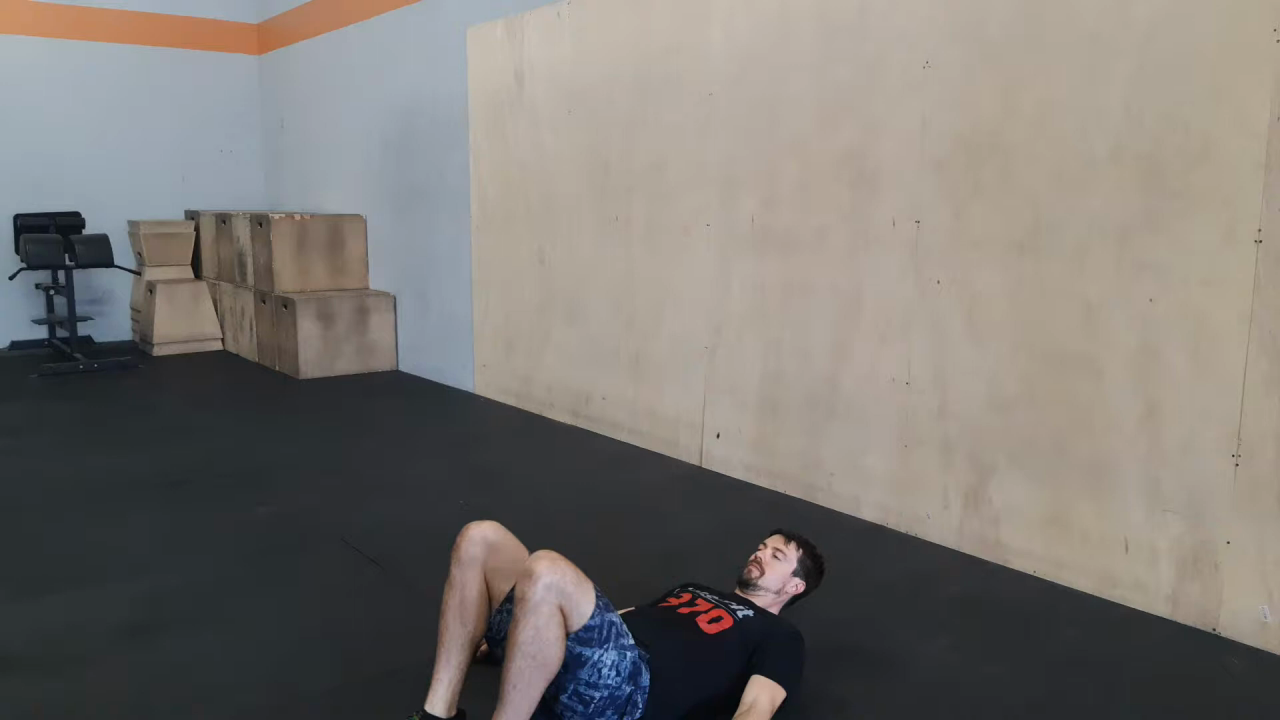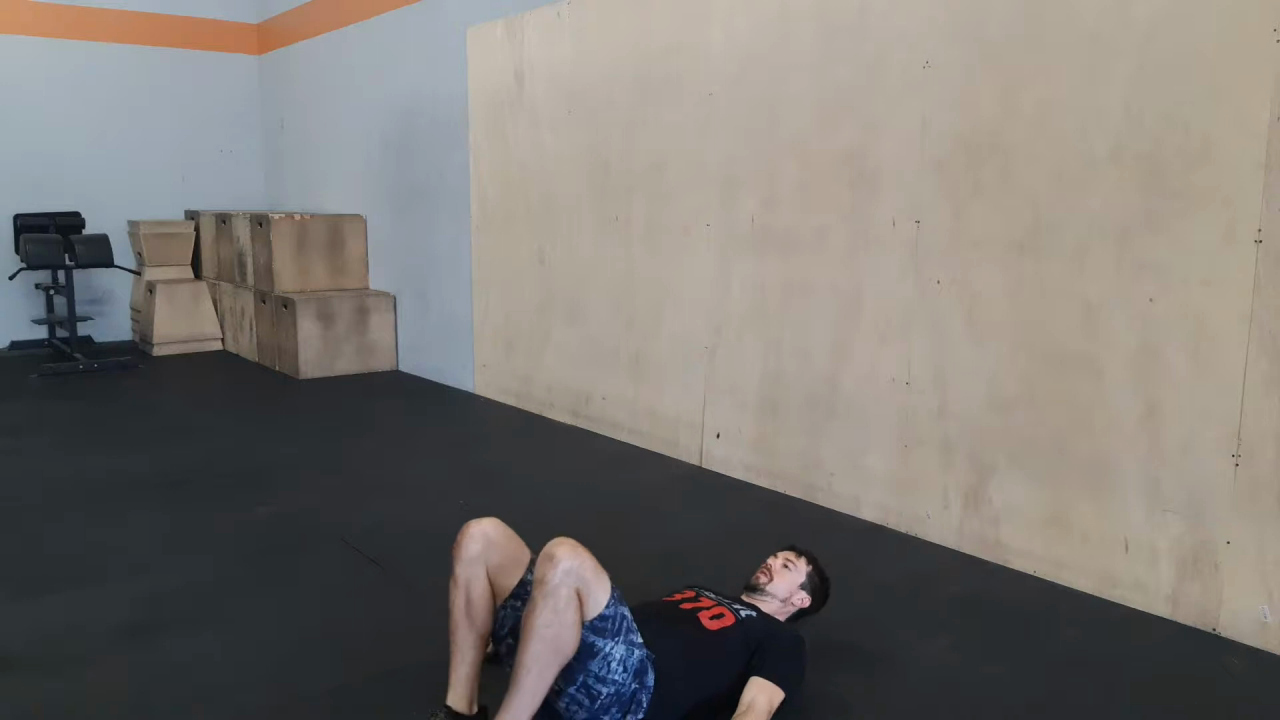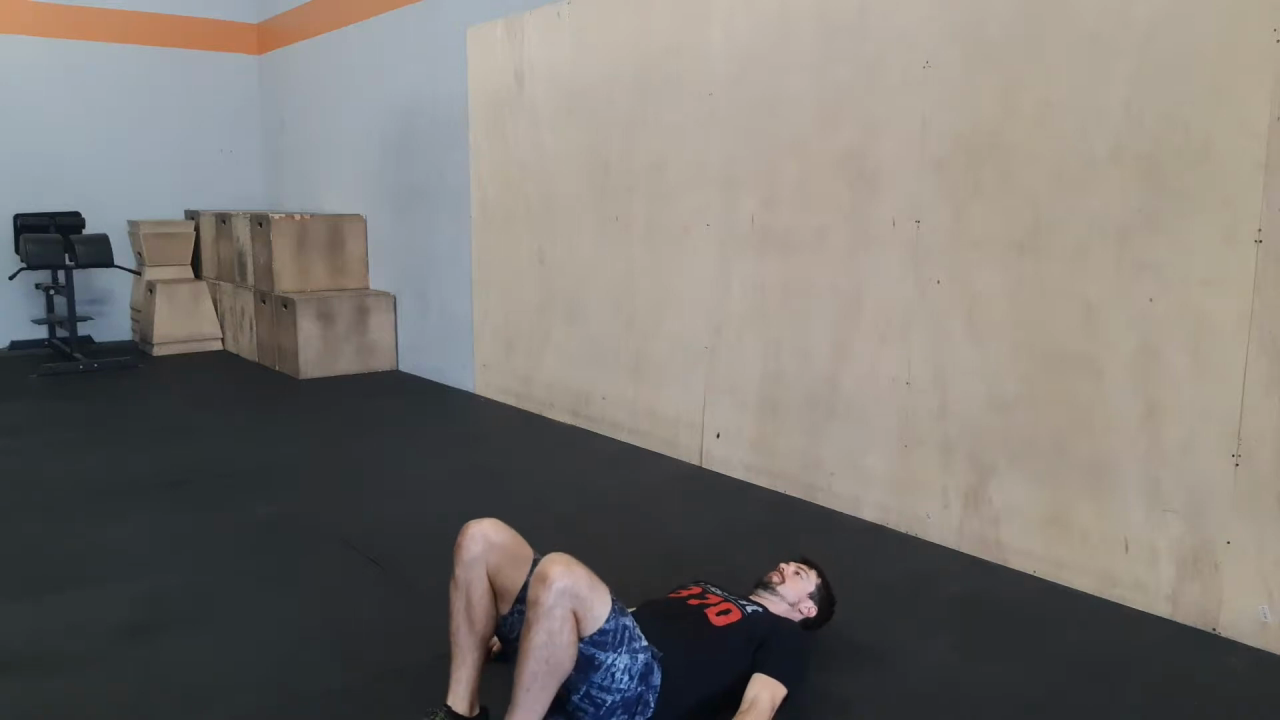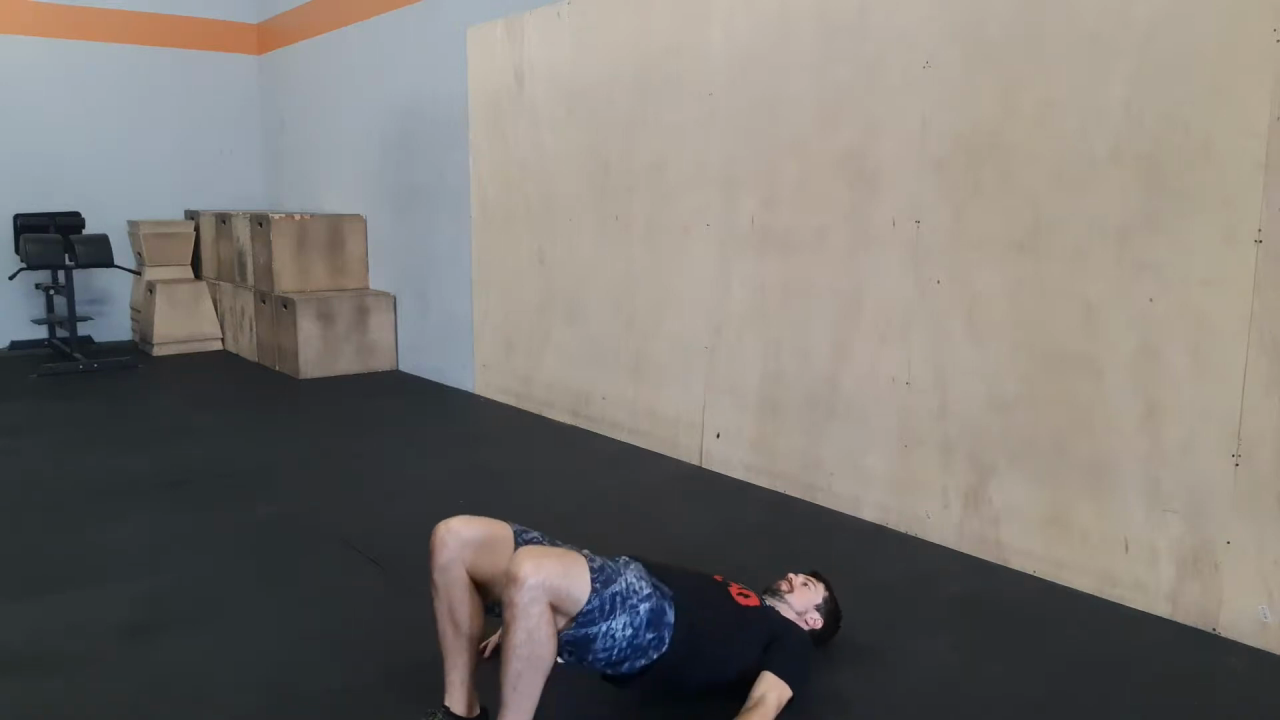
dt=0.5s
person 1, frame 1
left shoulder: (779, 639)
right shoulder: (695, 590)
right wrist: (514, 629)
left hip: (625, 685)
right hip: (563, 665)
left knee: (547, 572)
right knee: (481, 540)
person 1, frame 2
left shoulder: (780, 641)
right shoulder: (697, 593)
right wrist: (507, 626)
left hip: (626, 684)
right hip: (564, 665)
left knee: (565, 557)
right knee: (481, 537)
person 1, frame 3
left shoulder: (784, 637)
right shoulder: (705, 590)
right wrist: (519, 625)
left hip: (633, 680)
right hip: (574, 659)
left knee: (560, 575)
right knee: (482, 539)
person 1, frame 4
left shoulder: (790, 640)
right shoulder: (728, 602)
right wrist: (526, 618)
left hip: (650, 613)
left knee: (530, 572)
right knee: (454, 538)
